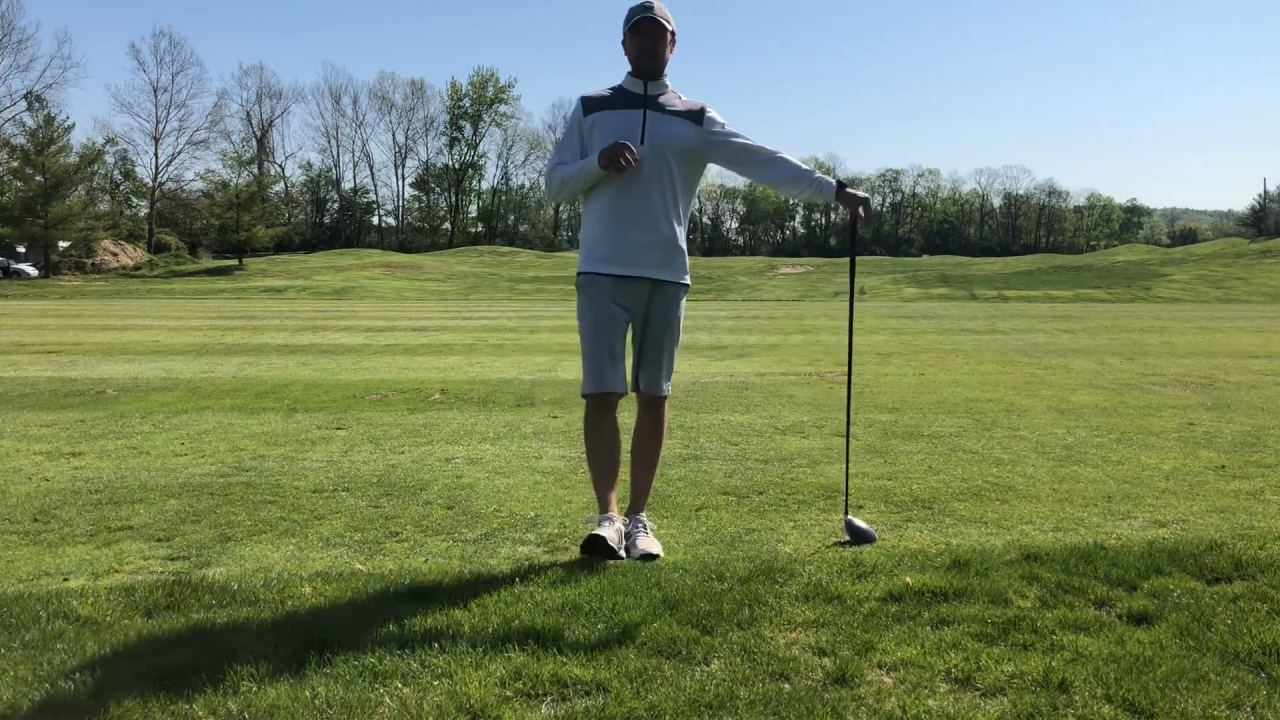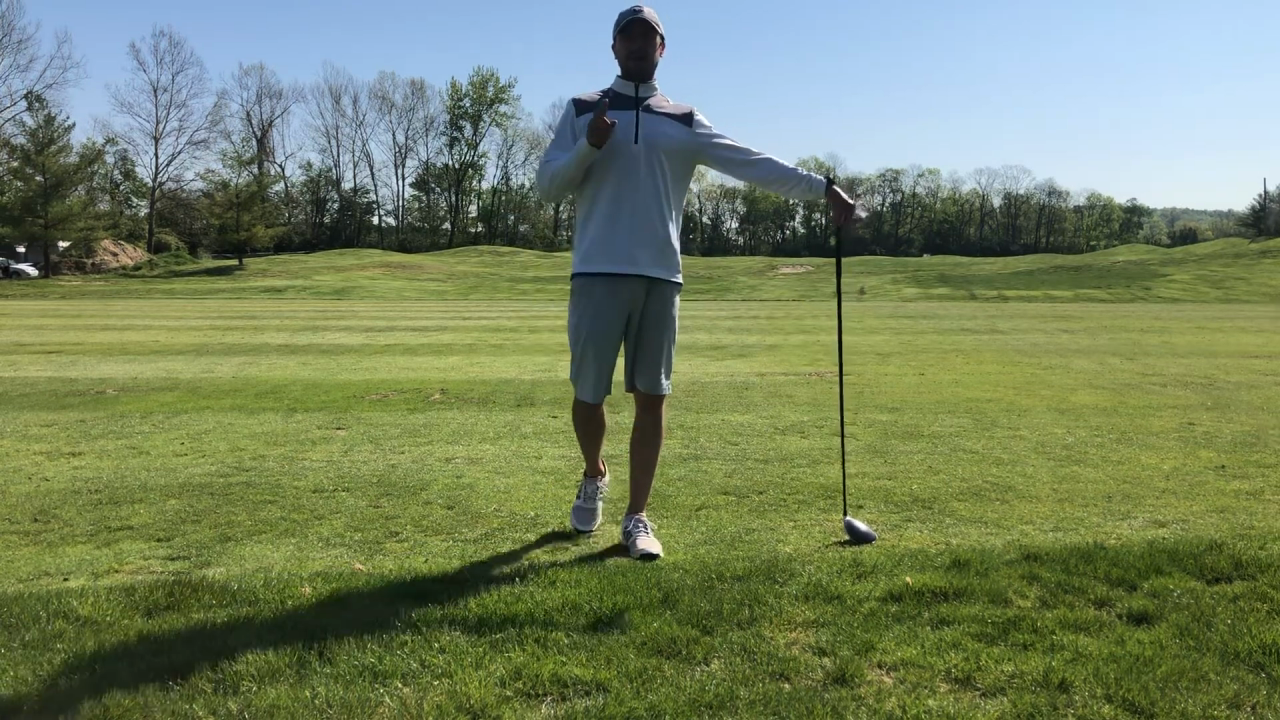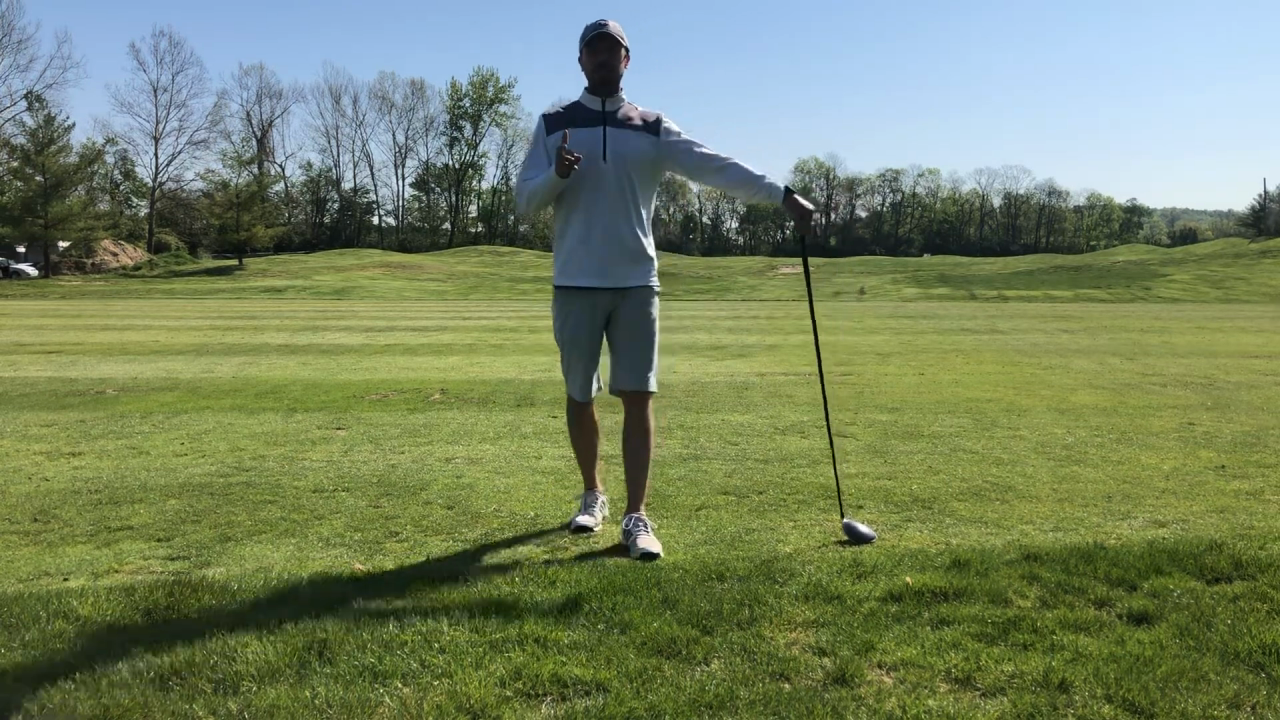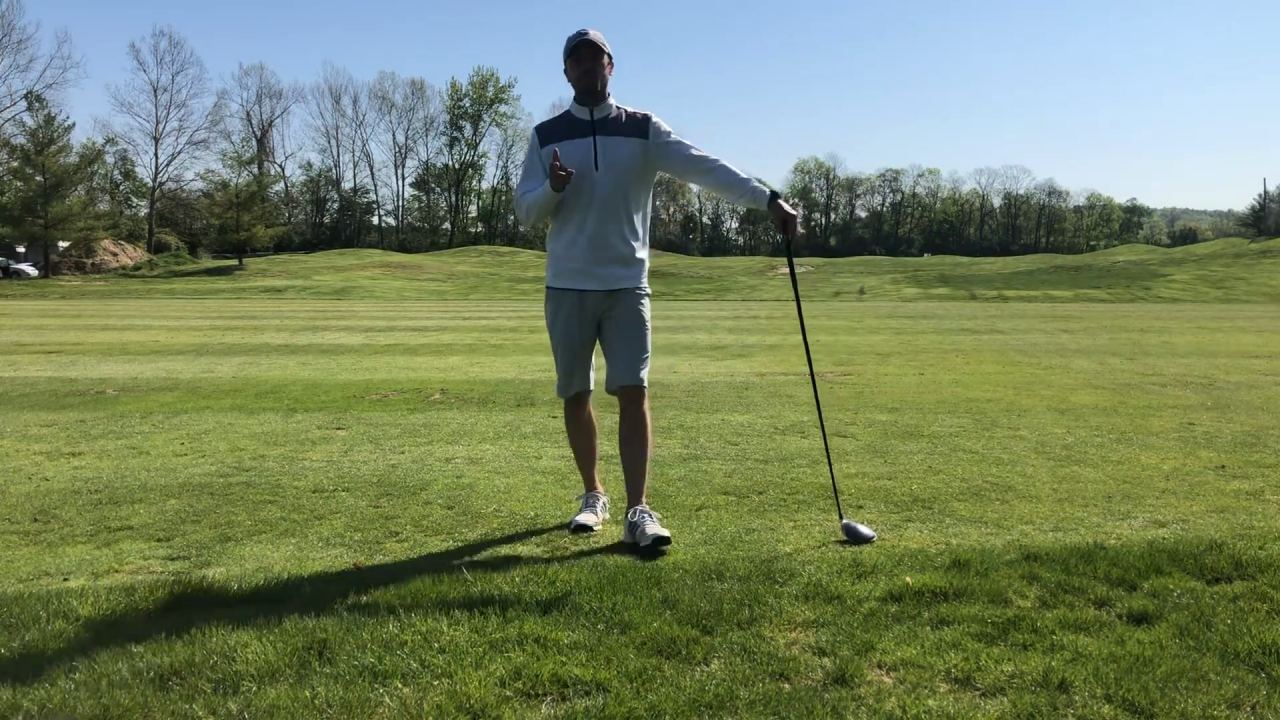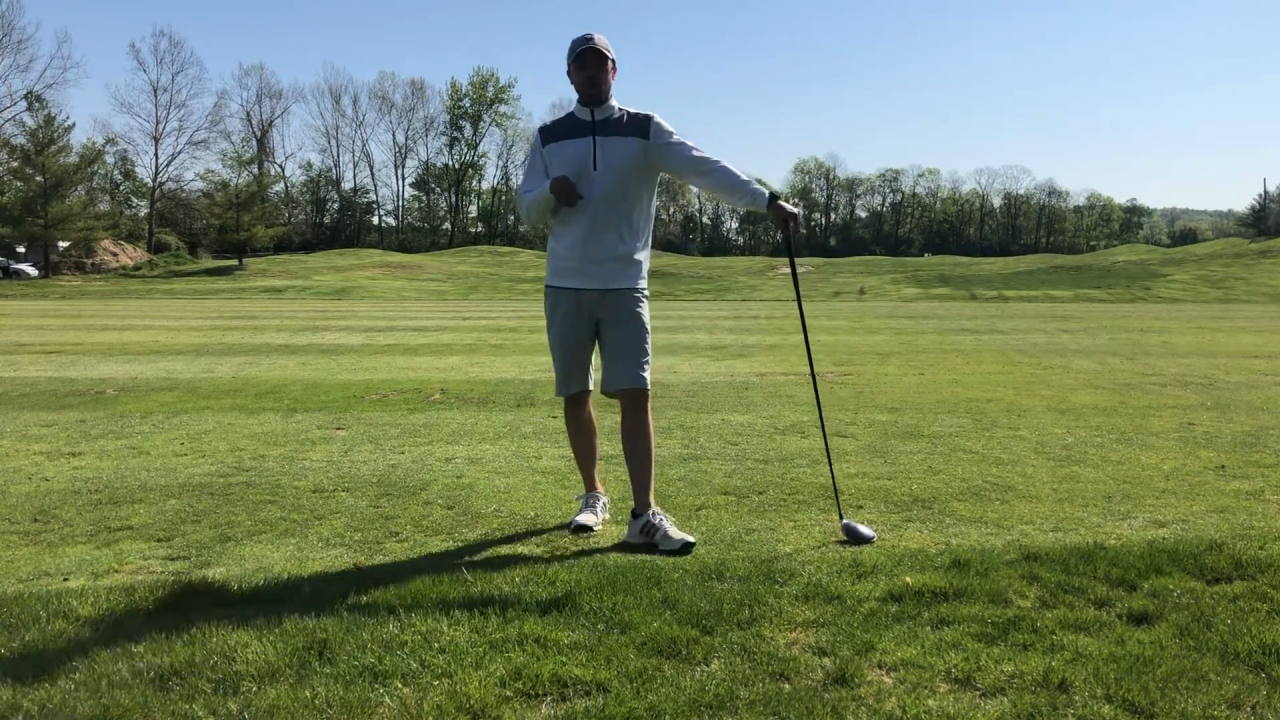
dt=0.5s
person 1, frame 1
left shoulder: (695, 118)
right shoulder: (590, 108)
left elbow: (766, 163)
right elbow: (554, 185)
left wrist: (835, 190)
right wrist: (598, 163)
left hip: (666, 275)
right hip: (603, 273)
left knee: (653, 399)
right knee: (602, 394)
left ankle: (637, 517)
right ankle: (608, 517)
person 1, frame 2
left shoulder: (684, 121)
right shoulder: (581, 110)
left elbow: (752, 163)
right elbow: (547, 184)
left wrist: (822, 187)
right wrist: (588, 145)
left hip: (660, 275)
right hip: (598, 272)
left knee: (652, 398)
right knee: (589, 394)
left ankle: (637, 517)
right ankle: (593, 477)
person 1, frame 3
left shoulder: (653, 128)
right shoulder: (553, 124)
left elbow: (716, 167)
right elbow: (525, 201)
left wrist: (781, 194)
right wrist: (557, 174)
left hip: (636, 282)
right hip: (575, 283)
left knee: (638, 396)
right knee: (580, 396)
left ankle: (636, 517)
right ankle: (593, 495)
person 1, frame 4
left shoulder: (643, 129)
right shoulder: (546, 135)
left elbow: (705, 168)
right elbow: (526, 212)
left wrist: (767, 198)
right wrist: (551, 188)
left hip: (626, 284)
right hip: (568, 286)
left knee: (633, 393)
right knee: (576, 394)
left ankle: (638, 512)
right ankle: (593, 495)
person 1, frame 5
left shoulder: (645, 130)
right shoulder: (548, 136)
left elbow: (705, 168)
right elbow: (527, 209)
left wrist: (767, 199)
right wrist: (550, 191)
left hip: (625, 285)
right hip: (566, 285)
left knee: (634, 394)
right knee: (576, 393)
left ankle: (645, 515)
right ankle: (594, 496)
